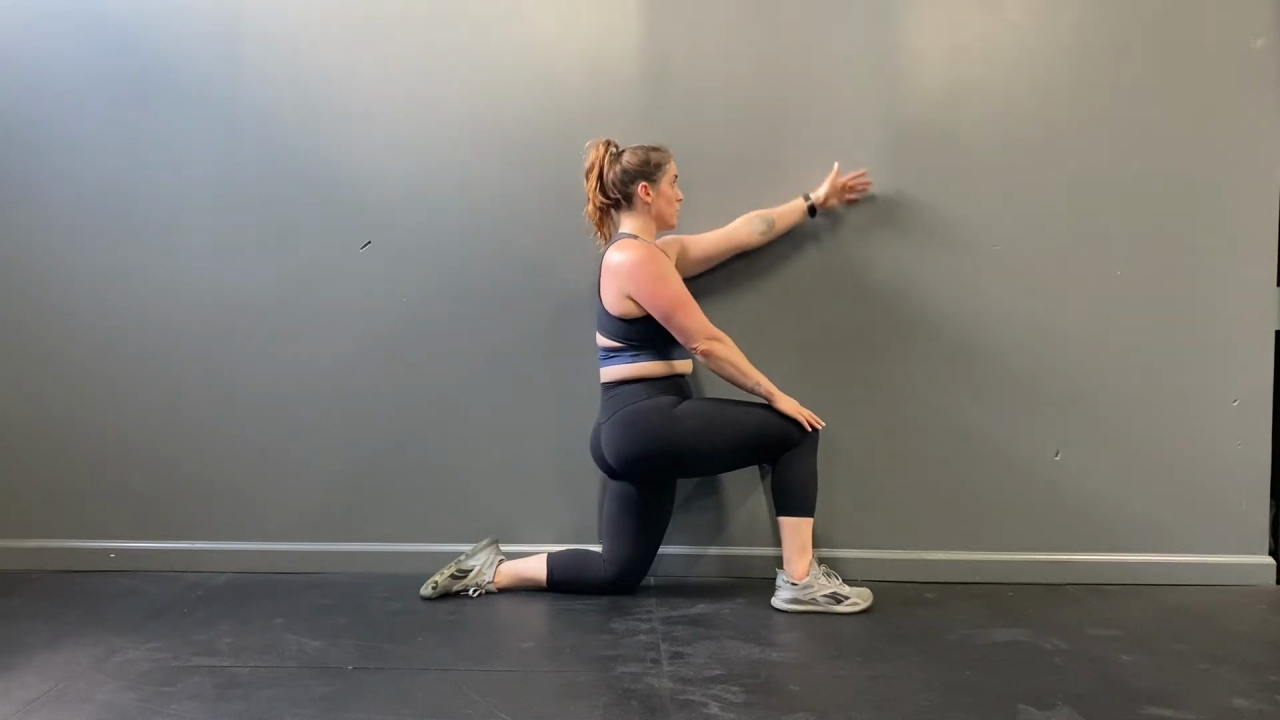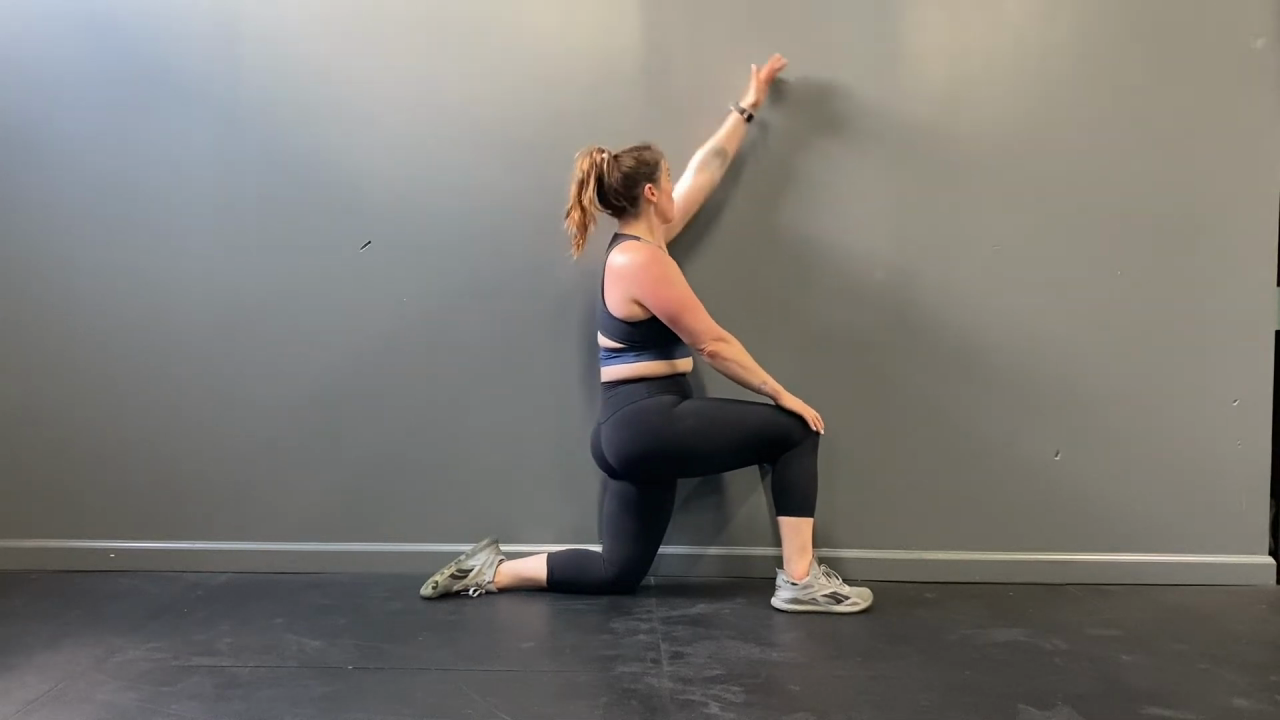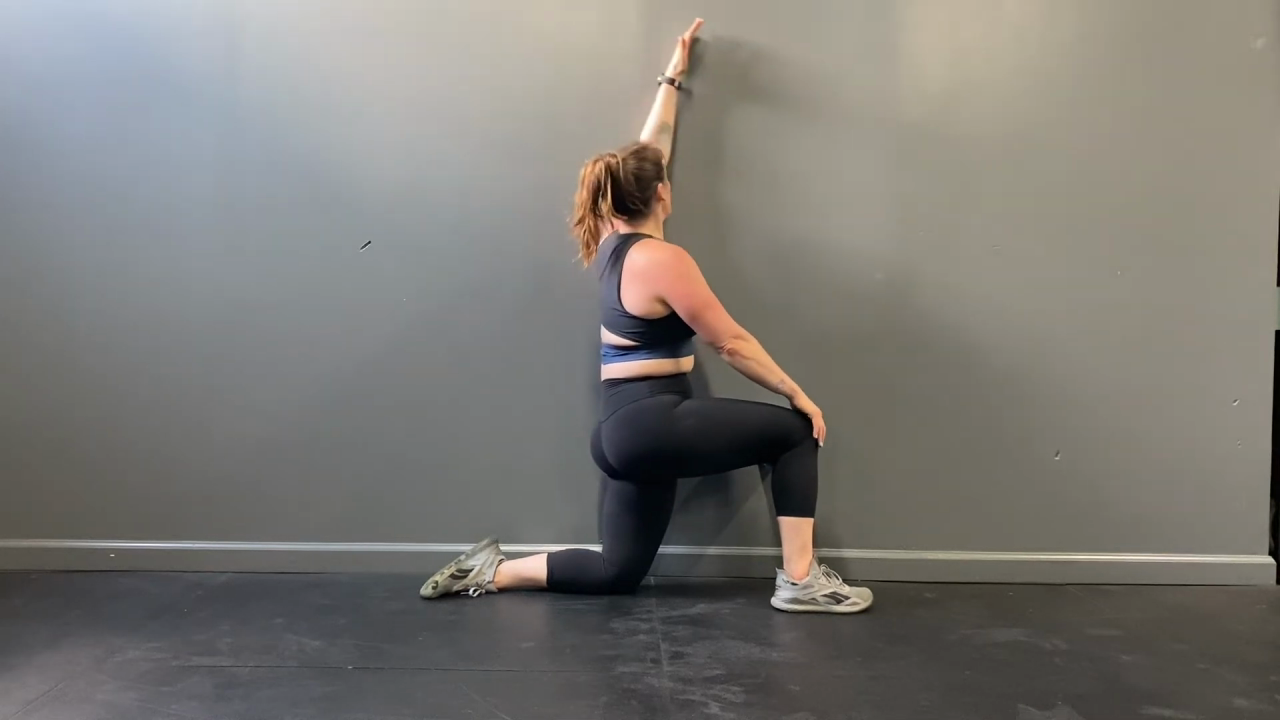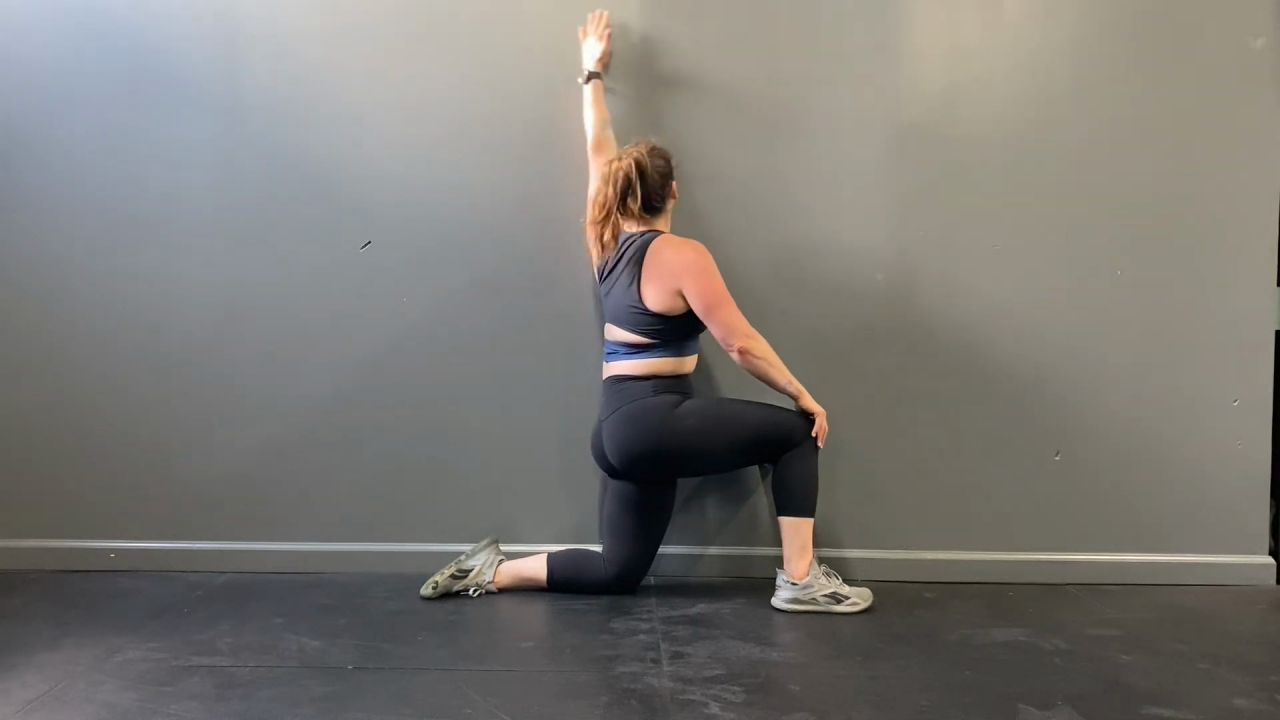
dt=0.4s
person 1, frame 1
left shoulder: (659, 250)
right shoulder: (636, 257)
left elbow: (741, 234)
right elbow: (706, 342)
left wrist: (814, 203)
right wrist: (776, 396)
left hip: (633, 431)
right hip: (646, 425)
left knee: (618, 571)
right knee: (796, 432)
left ankle: (490, 569)
right ankle: (800, 580)
person 1, frame 2
left shoulder: (643, 238)
right shoulder: (641, 260)
left elbow: (706, 169)
right elbow: (713, 344)
left wrist: (747, 106)
right wrist: (783, 396)
left hip: (632, 430)
right hip: (647, 425)
left knee: (619, 571)
right knee: (797, 432)
left ankle: (491, 570)
right ankle: (800, 581)
person 1, frame 3
left shoulder: (614, 242)
right shoulder: (662, 260)
left elbow: (651, 146)
right elbow: (730, 343)
left wrist: (674, 77)
right wrist: (797, 395)
left hip: (626, 429)
right hip: (649, 423)
left knee: (619, 572)
right knee: (795, 433)
left ankle: (489, 569)
right ankle: (800, 580)
person 1, frame 4
left shoulder: (605, 241)
right shoulder: (682, 255)
left elbow: (598, 148)
right elbow: (741, 343)
left wrist: (592, 73)
right wrist: (803, 396)
left hip: (624, 429)
right hip: (653, 422)
left knee: (619, 572)
right knee: (796, 434)
left ankle: (489, 570)
right ankle: (800, 581)
